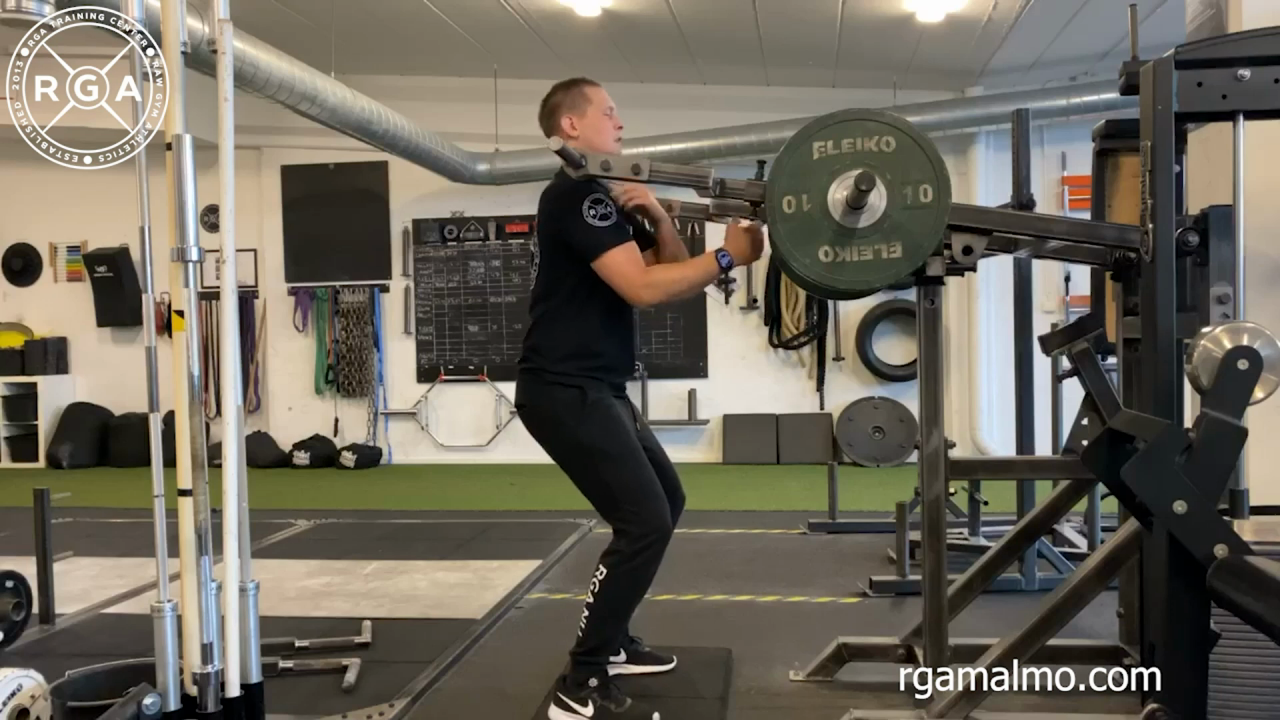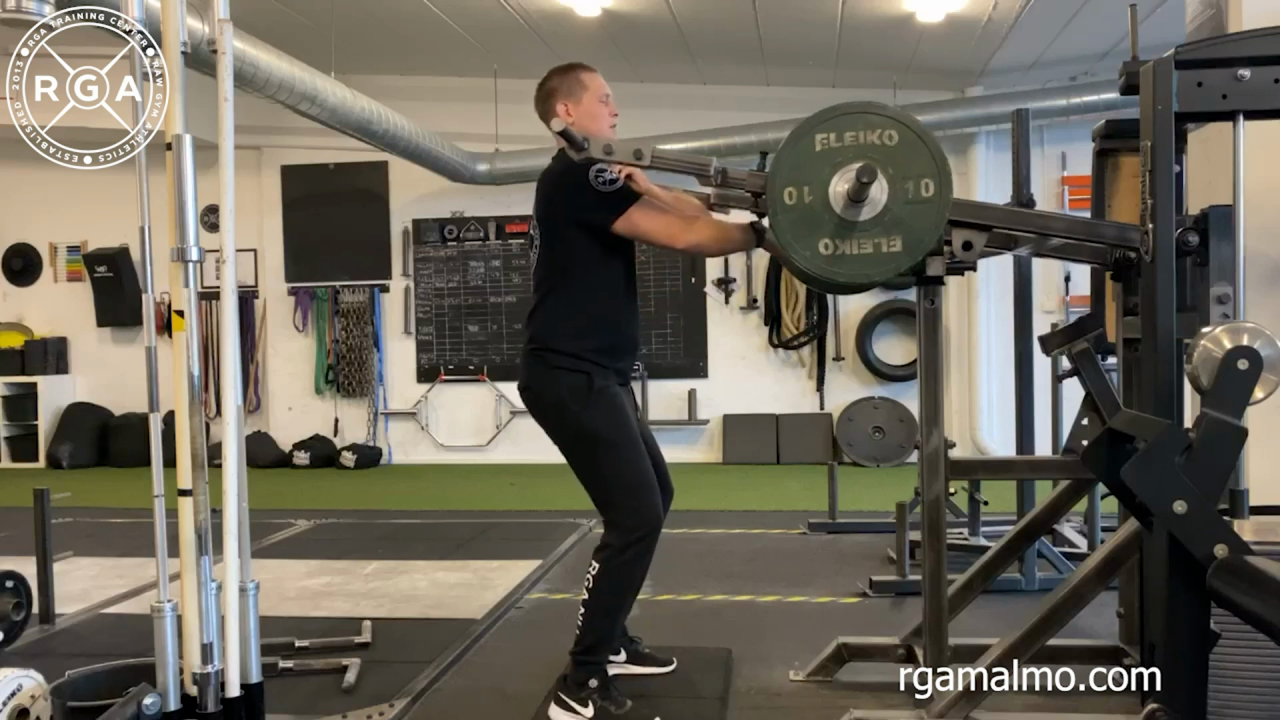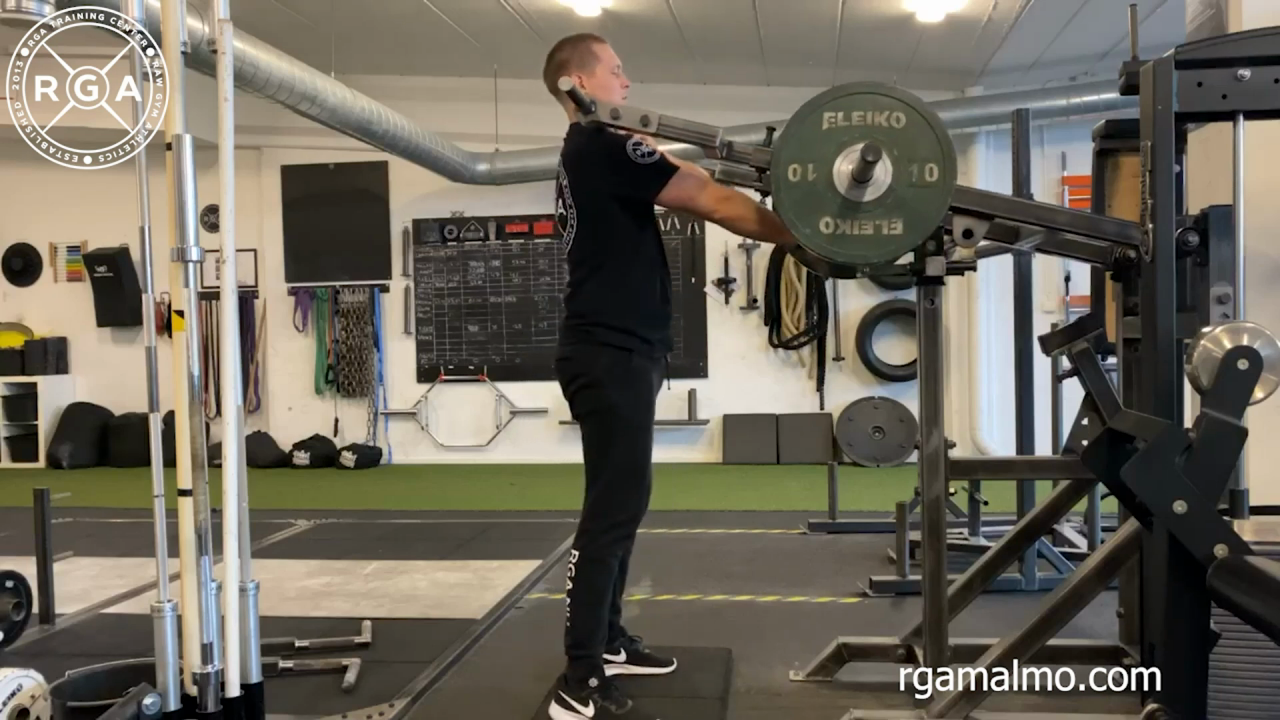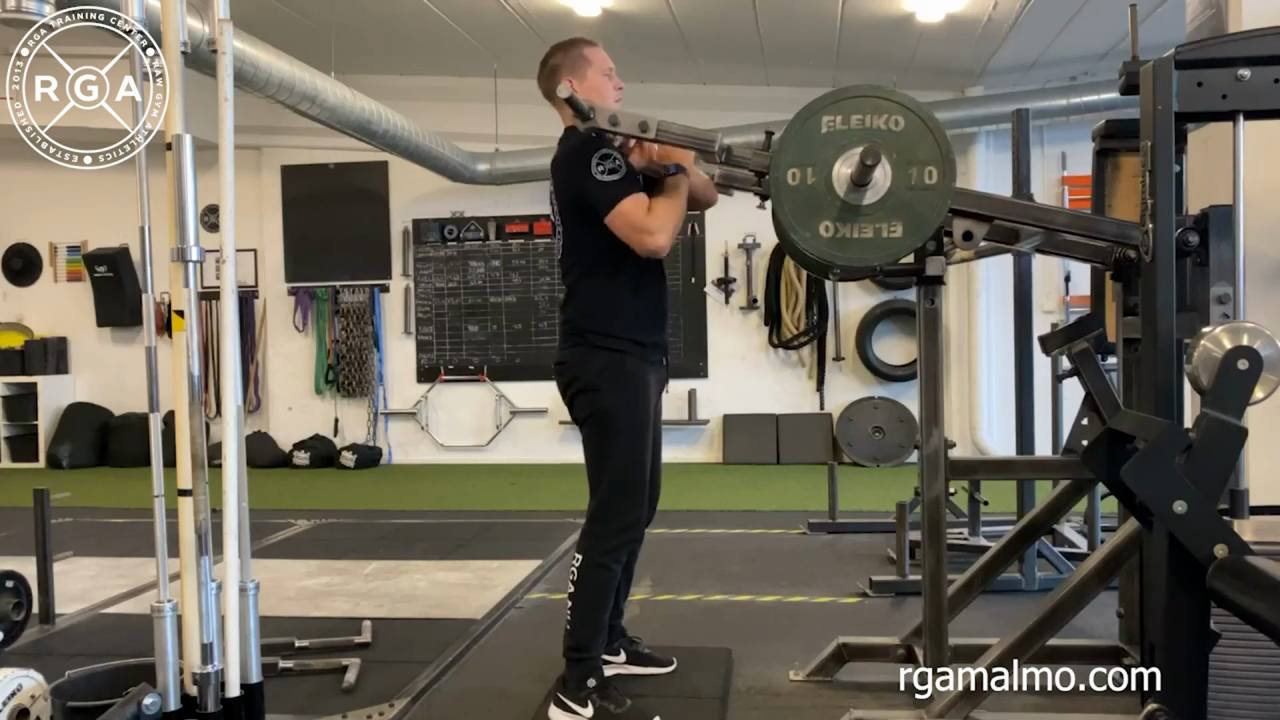
dt=0.7s
person 1, frame 1
left shoulder: (602, 198)
right shoulder: (577, 196)
left elbow: (668, 268)
right elbow: (644, 288)
left wrist: (655, 216)
right wrist: (729, 257)
left hip: (595, 388)
right hip: (566, 392)
left knee: (665, 504)
right knee: (645, 524)
left ankle: (611, 641)
person 1, frame 2
left shoulder: (592, 181)
right shoulder: (574, 178)
left elbow: (689, 213)
right elbow: (682, 235)
left wrist: (642, 187)
right wrist: (760, 234)
left hip: (595, 374)
right hip: (570, 377)
left knee: (652, 501)
right knee: (636, 518)
left ankle: (610, 642)
person 1, frame 3
left shoulder: (593, 151)
right shoulder: (603, 148)
left elbow: (694, 183)
right elbow: (717, 205)
left wrist: (653, 152)
right wrist: (803, 238)
left hip: (615, 351)
right hip: (610, 355)
left knee: (622, 504)
right knee: (611, 512)
left ankle: (606, 642)
person 1, frame 4
left shoulder: (604, 153)
right shoulder: (588, 153)
left elbow: (705, 195)
right elbow: (656, 235)
left wrist: (662, 163)
right wrist: (673, 176)
left hip: (626, 357)
right hip: (607, 361)
left knee: (633, 509)
right knee: (615, 516)
left ankle: (608, 642)
